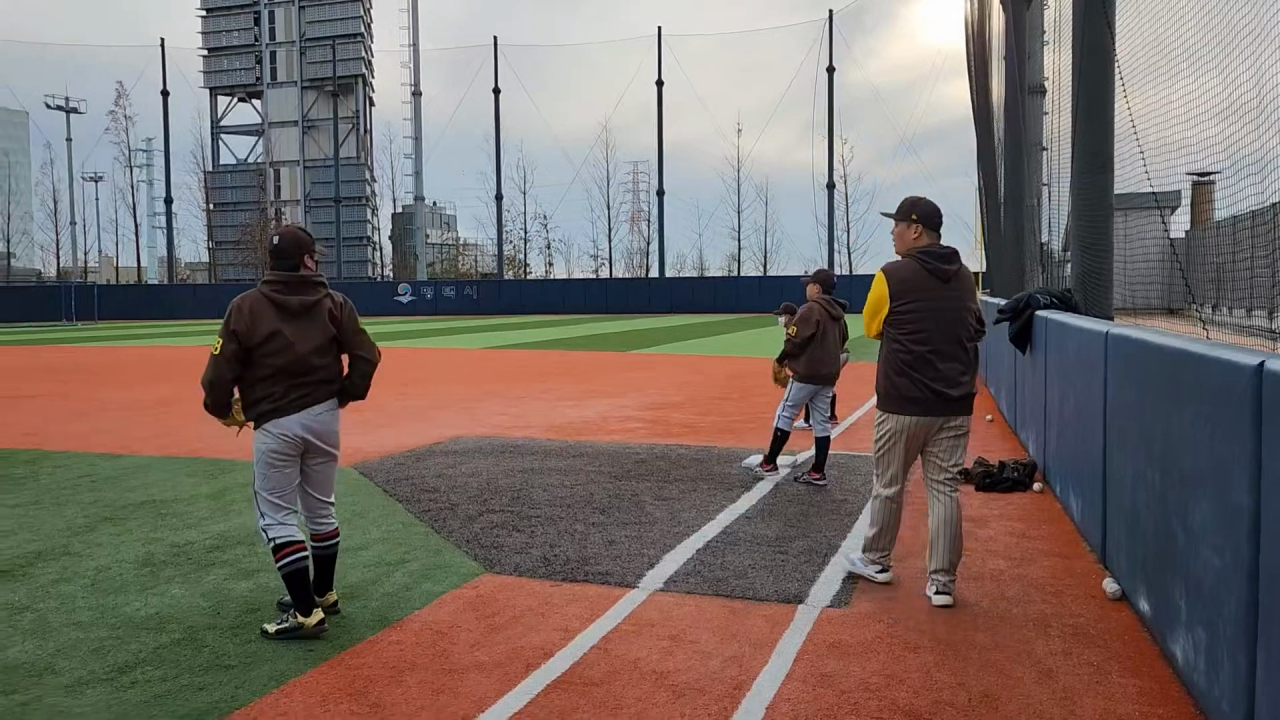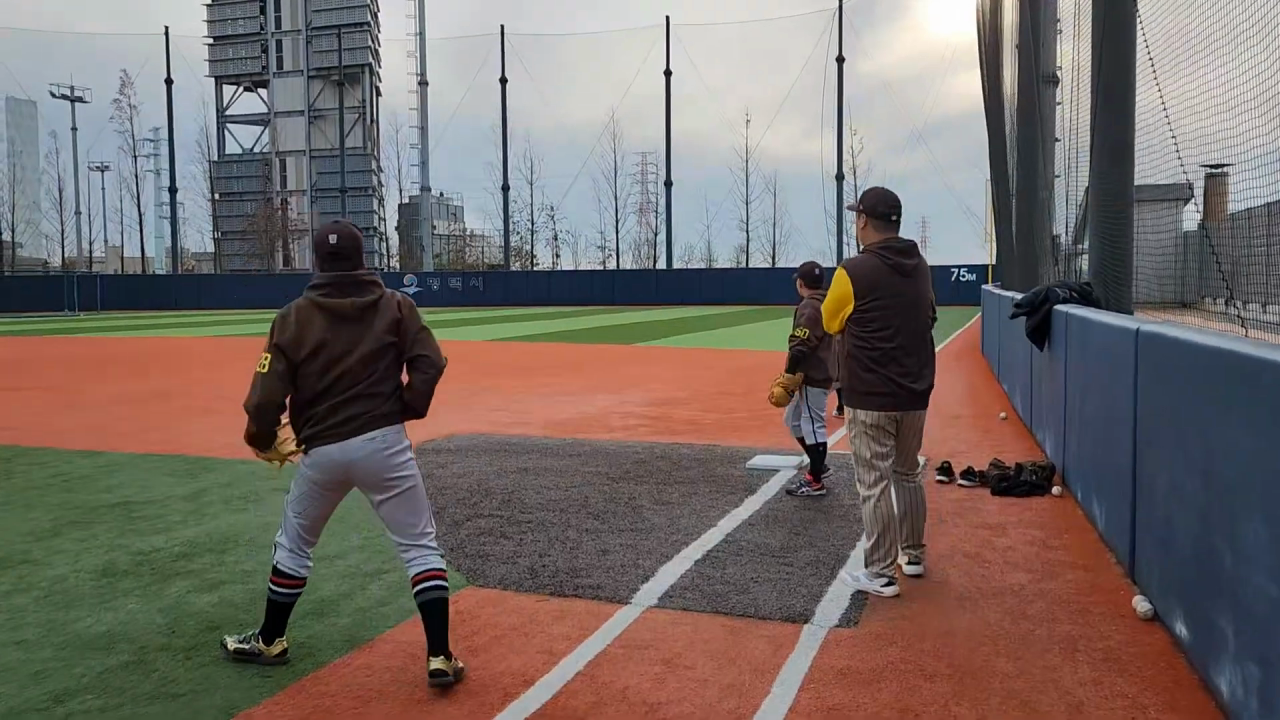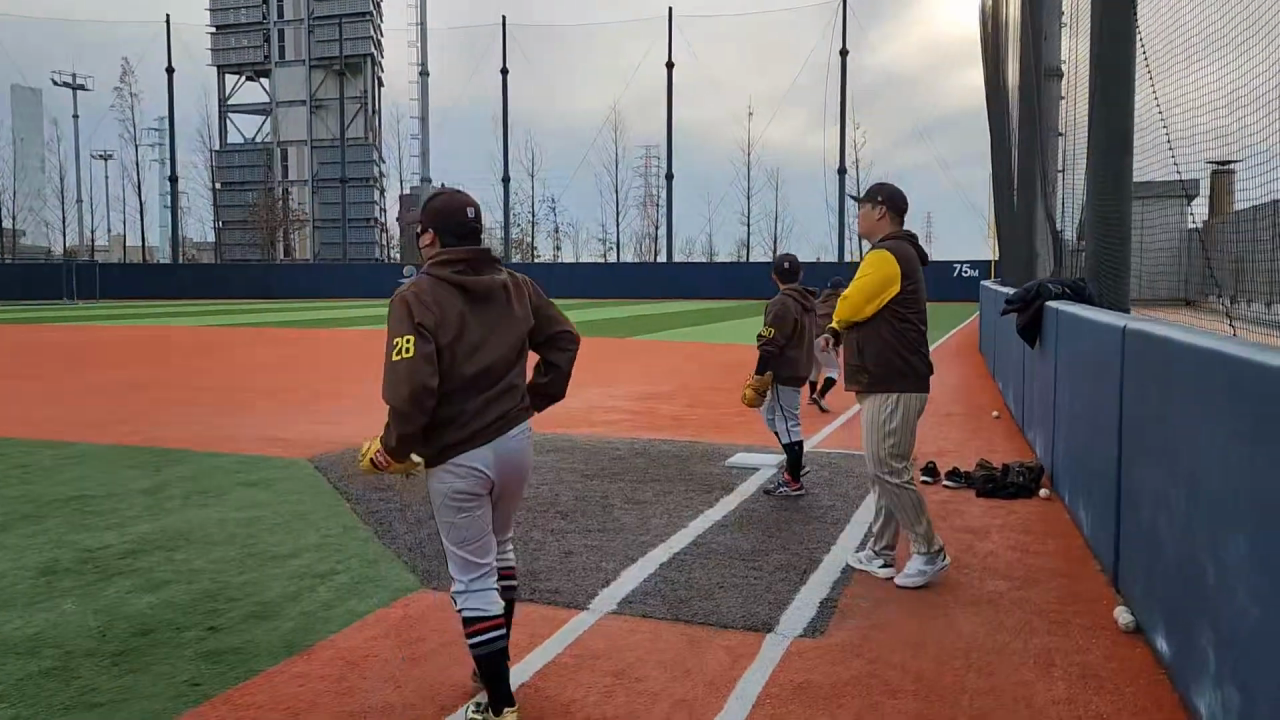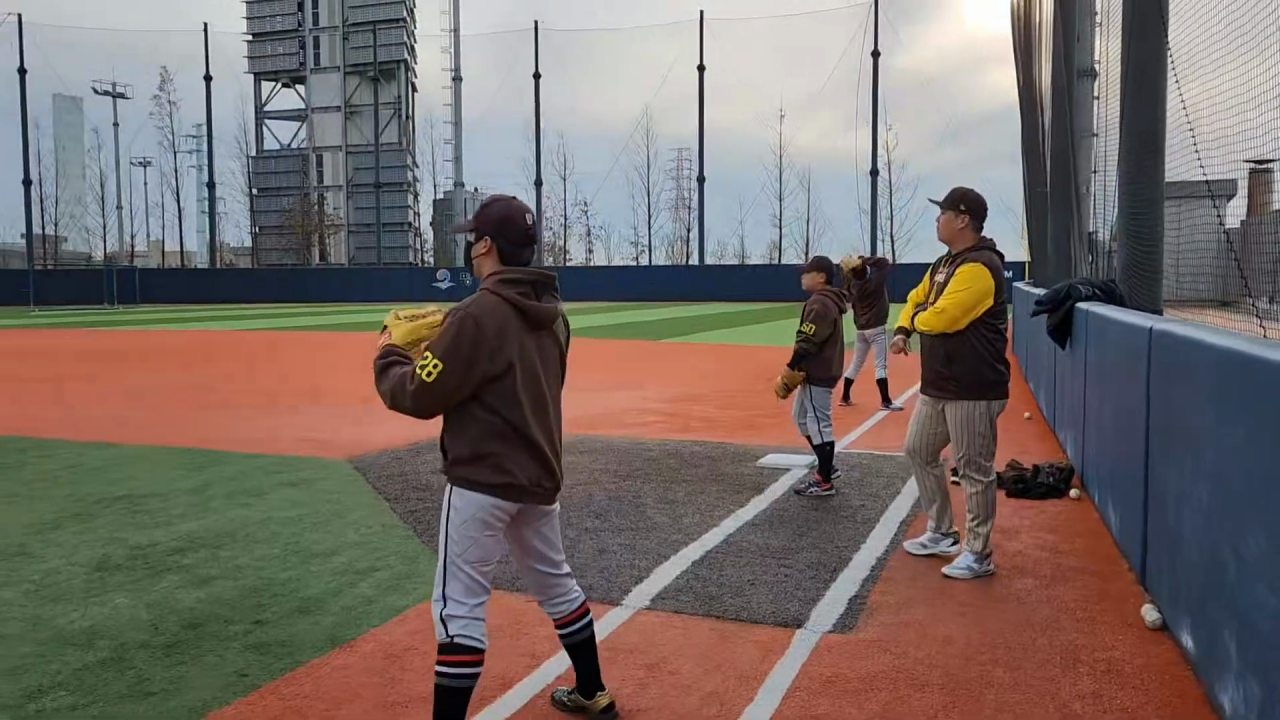
dt=1s
person 1, frame 1
left shoulder: (245, 306)
right shoulder: (333, 303)
left elbow: (219, 374)
right elbow: (366, 356)
left wrist: (223, 410)
right wrist: (345, 394)
left hip: (275, 425)
right hip: (324, 417)
left knee: (278, 518)
right knee: (321, 509)
left ankle: (307, 612)
right ankle: (323, 594)
person 1, frame 2
left shoulder: (294, 317)
right shoulder: (396, 306)
left elbow: (266, 396)
right elbow: (429, 363)
left wrist: (259, 437)
right wrist: (407, 410)
left hip: (323, 449)
right hip: (386, 444)
left knee: (294, 544)
right knee: (420, 546)
left ankle: (269, 641)
right ankle: (440, 658)
person 1, frame 3
left shoulder: (416, 296)
right shoulder: (515, 285)
left elbow: (412, 386)
right elbow: (564, 340)
left wrist: (393, 445)
right wrist: (539, 396)
left hip: (457, 455)
right hip: (516, 442)
left knee: (471, 578)
right knee: (496, 551)
right ankle: (500, 666)
person 1, frame 4
left shoulder: (476, 315)
right shoulder: (552, 313)
left elbow: (417, 397)
left wrist: (390, 354)
left hip: (482, 483)
right hip: (540, 478)
left knee: (459, 608)
right knee: (555, 583)
person 2, frame 1
left shoulder: (892, 276)
right shoulder: (965, 278)
left elbow: (873, 327)
right elbow: (977, 329)
left hip: (904, 403)
right hip: (955, 403)
left knee: (888, 486)
right knee: (946, 489)
left ankle: (876, 561)
right ankle: (942, 582)
person 2, frame 2
left shoulder: (854, 271)
right shoulder: (920, 268)
left elbow: (831, 322)
left hip: (870, 397)
right hip: (916, 393)
left knee: (874, 484)
right knee: (907, 474)
left ankle: (882, 574)
right ankle: (912, 554)
person 2, frame 3
left shoulder: (886, 256)
right shoulder: (887, 255)
left elbow: (851, 307)
right elbow: (851, 307)
left wrist: (838, 320)
right wrist: (833, 332)
left hip: (894, 385)
right hip: (880, 383)
left knee: (889, 470)
right knee: (881, 469)
left ankle: (929, 550)
right ankle: (881, 552)
person 2, frame 4
left shoulder: (980, 267)
right shoulder: (944, 264)
left elbow: (940, 318)
right elbow: (916, 300)
left wrist: (916, 319)
right wrist: (903, 330)
left hip: (973, 389)
right hip: (937, 386)
left knee: (974, 470)
right knee: (918, 453)
left ankle: (978, 554)
right ankle: (941, 533)
person 3, frame 1
left shoulder: (809, 310)
right shoulder: (839, 314)
left elbow: (793, 343)
left wrist: (780, 361)
left hip: (806, 375)
right hip: (829, 376)
left knee: (785, 414)
right knee: (822, 422)
left ankle: (769, 463)
right ankle: (817, 472)
person 3, frame 2
left shoulder: (808, 308)
right shoulder: (825, 306)
left elbow: (801, 346)
left wrist: (789, 375)
right wrist: (792, 372)
left hip: (812, 377)
right hip: (818, 374)
left knee: (813, 425)
right knee: (793, 419)
left ankle: (815, 482)
right ankle: (818, 466)
person 3, frame 3
left shoulder: (781, 304)
right shoulder: (806, 302)
left elbow: (769, 345)
left wrist: (757, 376)
left hip: (785, 372)
right hip: (798, 369)
left knee: (787, 423)
right knee: (771, 413)
left ankle: (793, 481)
right ankle: (794, 464)
person 3, frame 4
left shoulder: (819, 303)
right shoulder: (829, 302)
left elbow: (808, 342)
left wrist: (790, 367)
right wrist: (798, 368)
left hip: (817, 374)
right hip: (816, 371)
left knee: (819, 424)
right knee: (803, 418)
left ankle: (824, 482)
right ankle: (826, 467)
